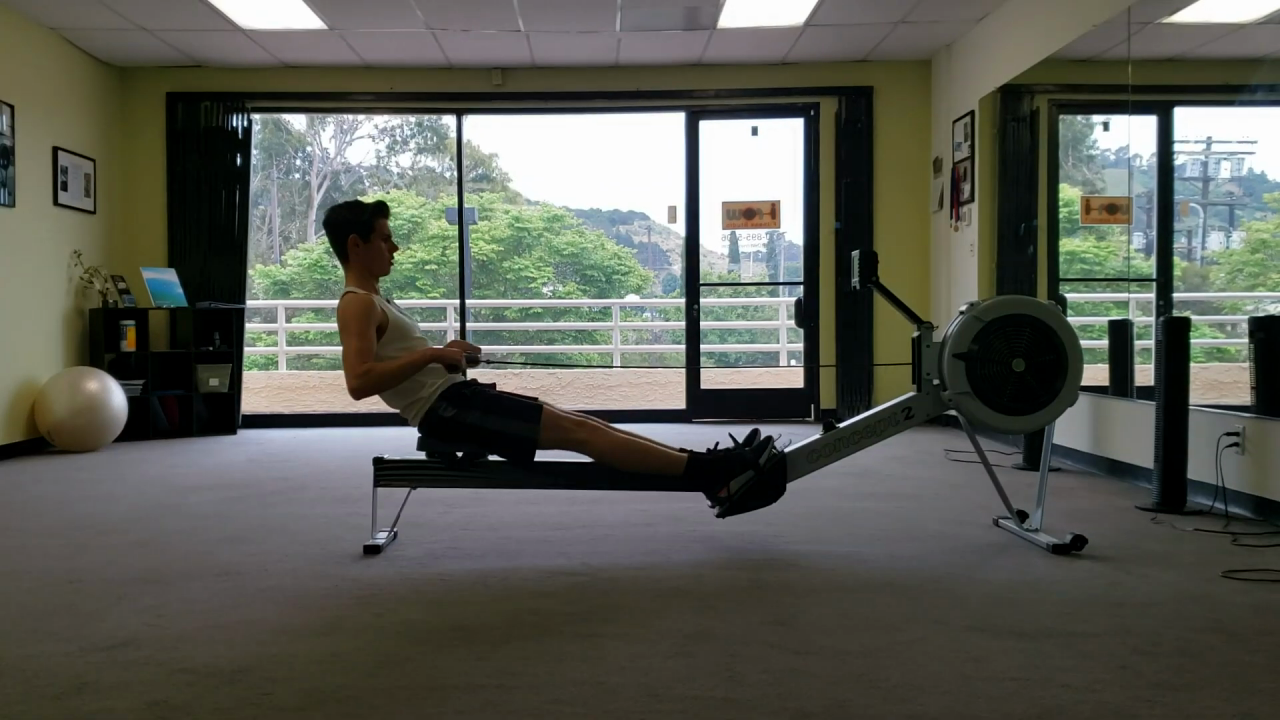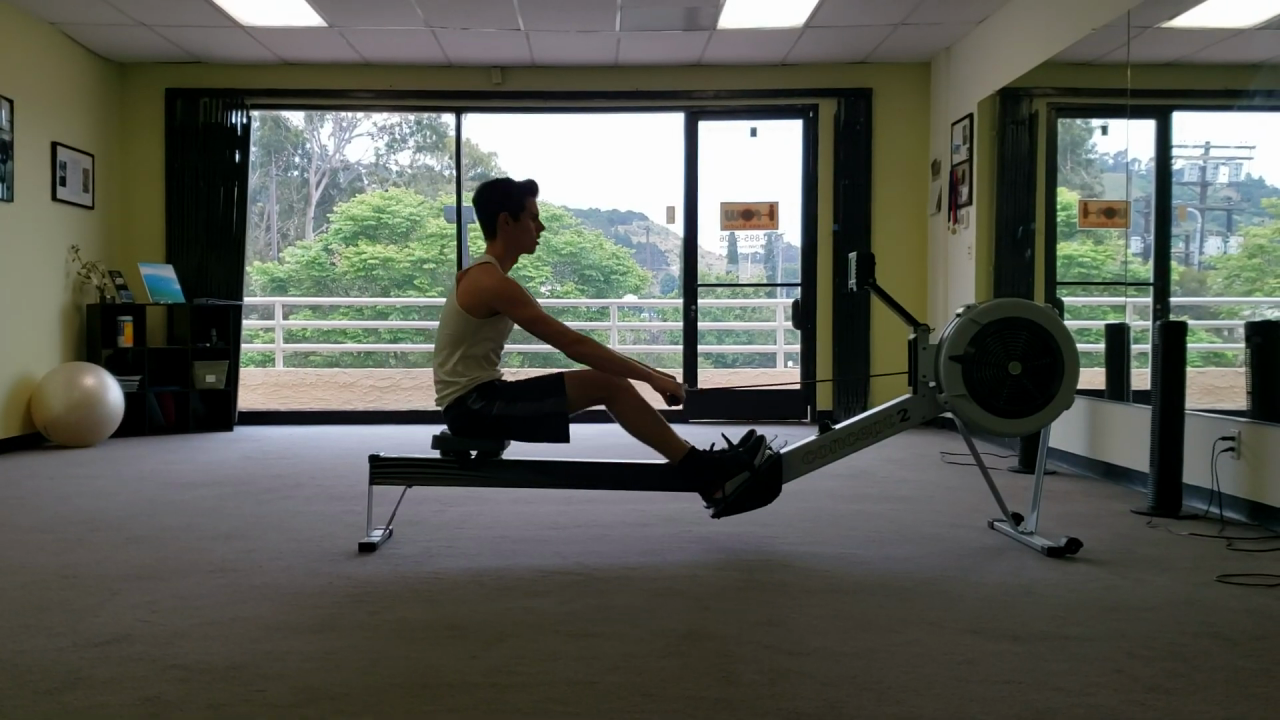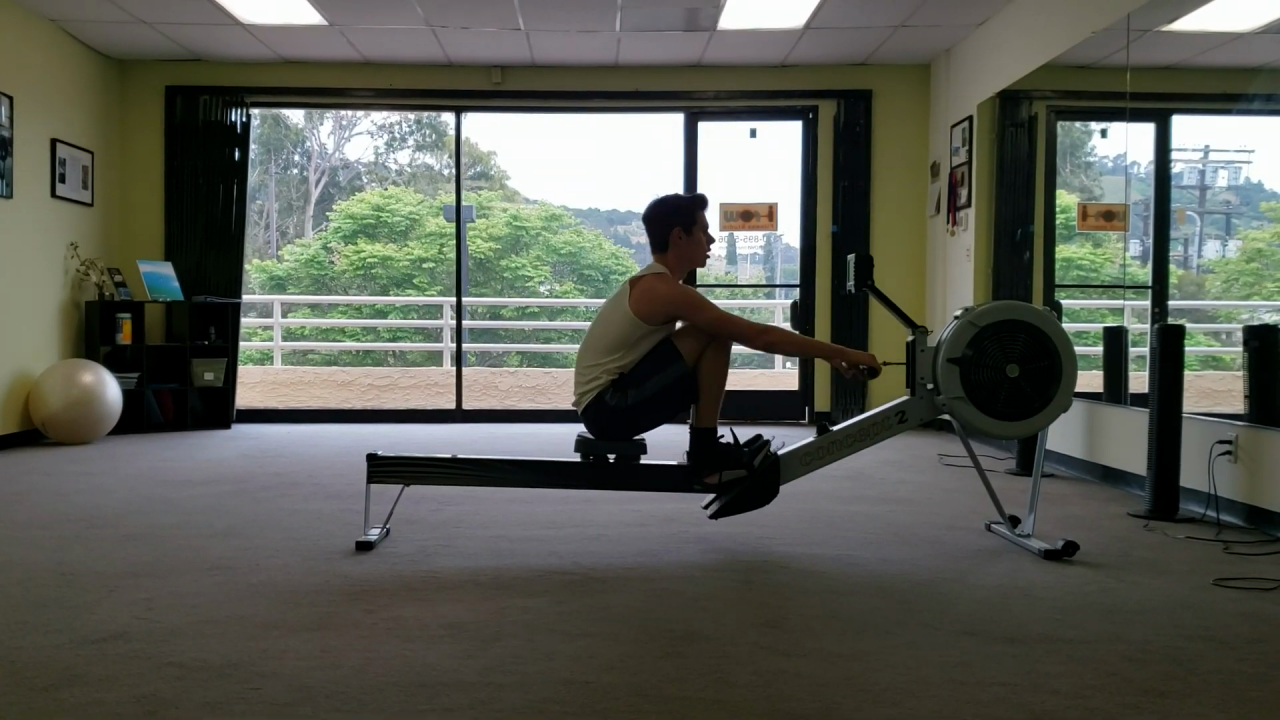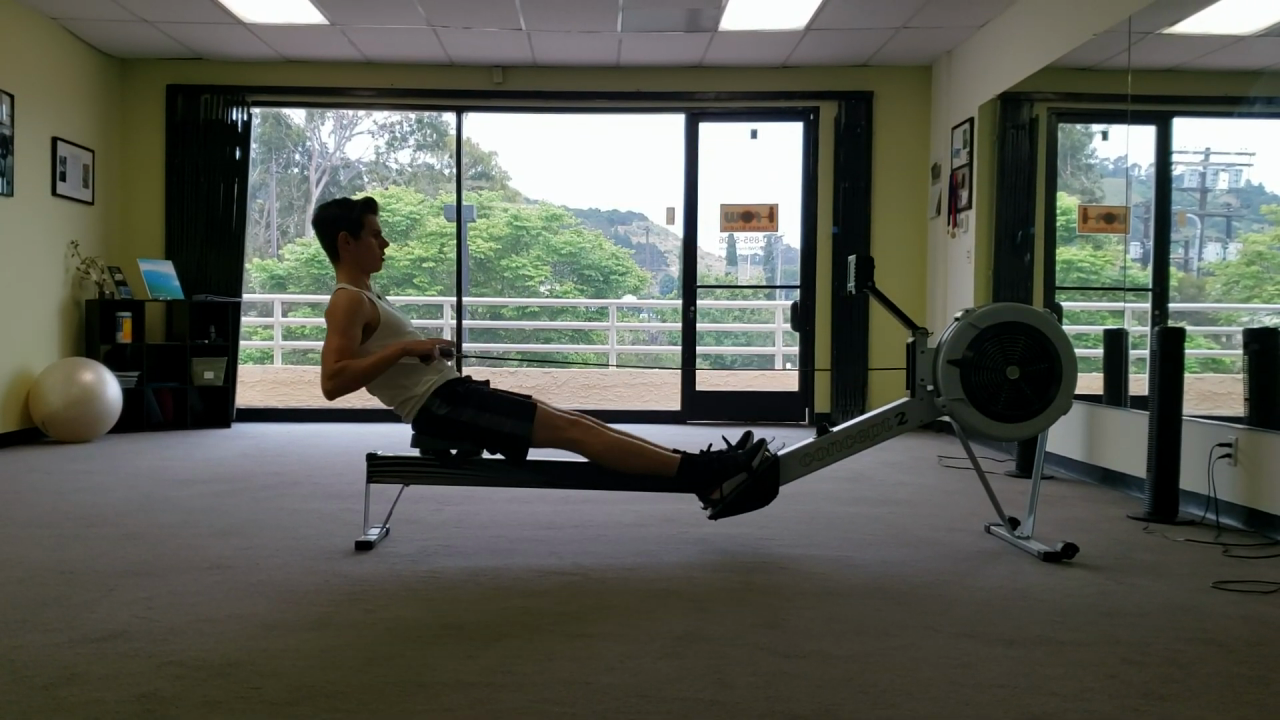
dt=1s
person 1, frame 1
left shoulder: (373, 300)
right shoulder: (357, 306)
right elbow: (360, 382)
left wrist: (445, 354)
right wrist: (433, 353)
left hip: (457, 397)
right hip: (446, 409)
left knee: (583, 422)
right knee: (576, 430)
left ankle: (707, 465)
right ankle: (705, 471)
person 1, frame 2
left shoulder: (489, 276)
right shoulder: (489, 282)
left elbow: (569, 342)
right elbow: (573, 345)
left wrist: (645, 373)
right wrist: (653, 377)
left hip: (481, 402)
right hip: (472, 408)
left knee: (614, 378)
right knee: (611, 383)
left ankle: (700, 466)
right ankle: (705, 470)
person 1, frame 3
left shoulder: (653, 283)
right shoulder: (666, 291)
left elbow: (751, 335)
right elbow: (758, 336)
left wrist: (827, 353)
right wrist: (840, 352)
left hip: (611, 403)
right hip: (608, 408)
left knee: (719, 333)
right knee: (716, 335)
left ankle: (712, 459)
right ankle: (710, 454)
person 1, frame 4
left shoulder: (365, 298)
right shoulder: (348, 302)
right elbow: (333, 382)
left wrist: (426, 349)
right wrist: (404, 346)
left hip: (452, 392)
right hip: (440, 407)
left knee: (576, 421)
right knee: (570, 431)
left ankle: (700, 466)
right ankle: (701, 474)
